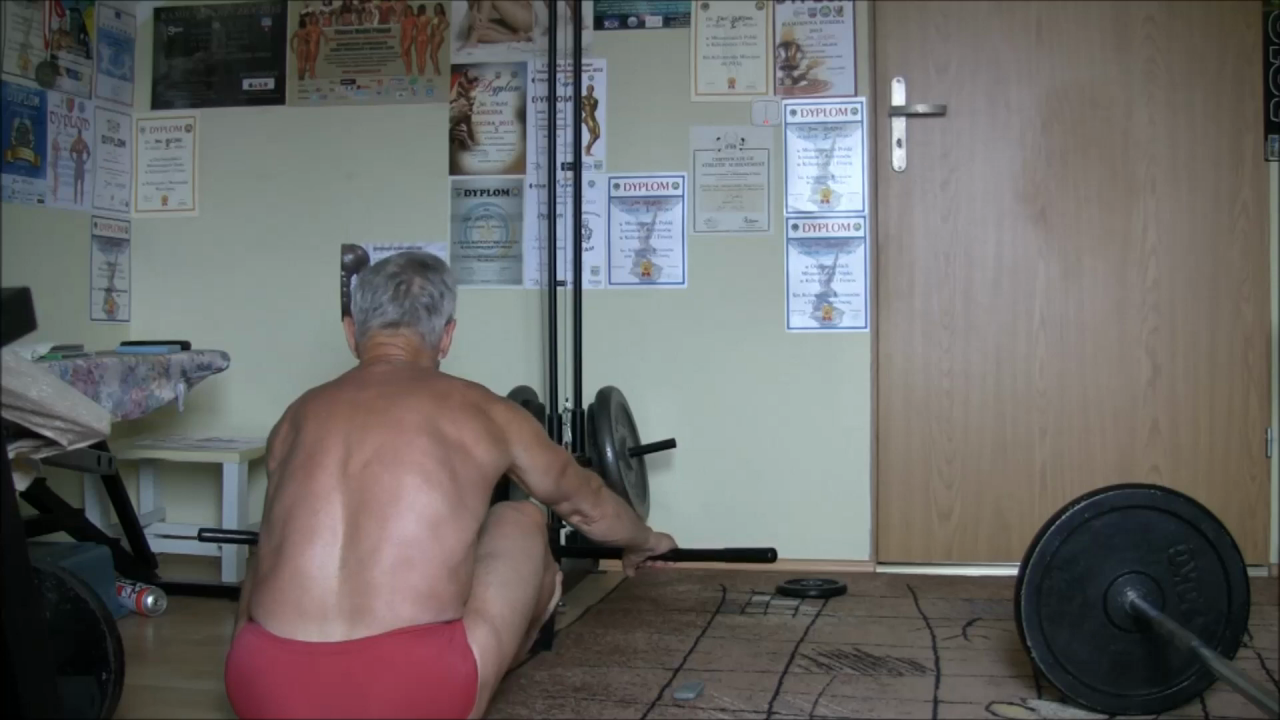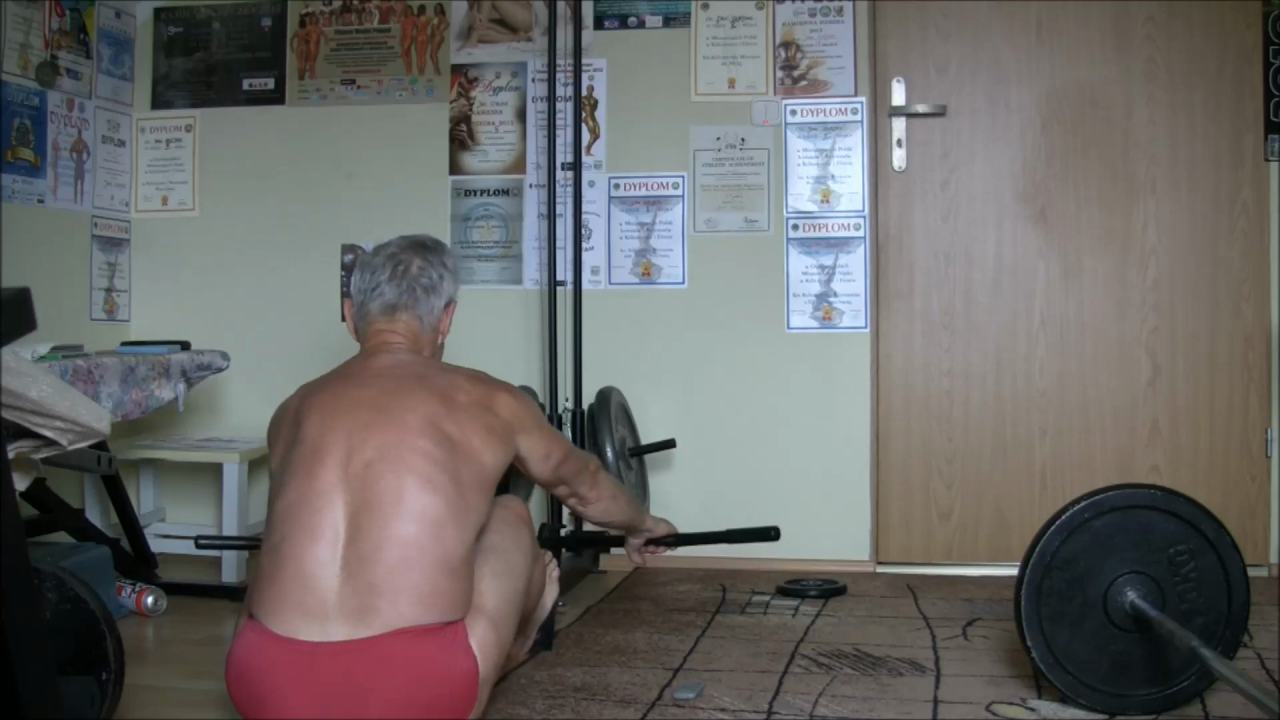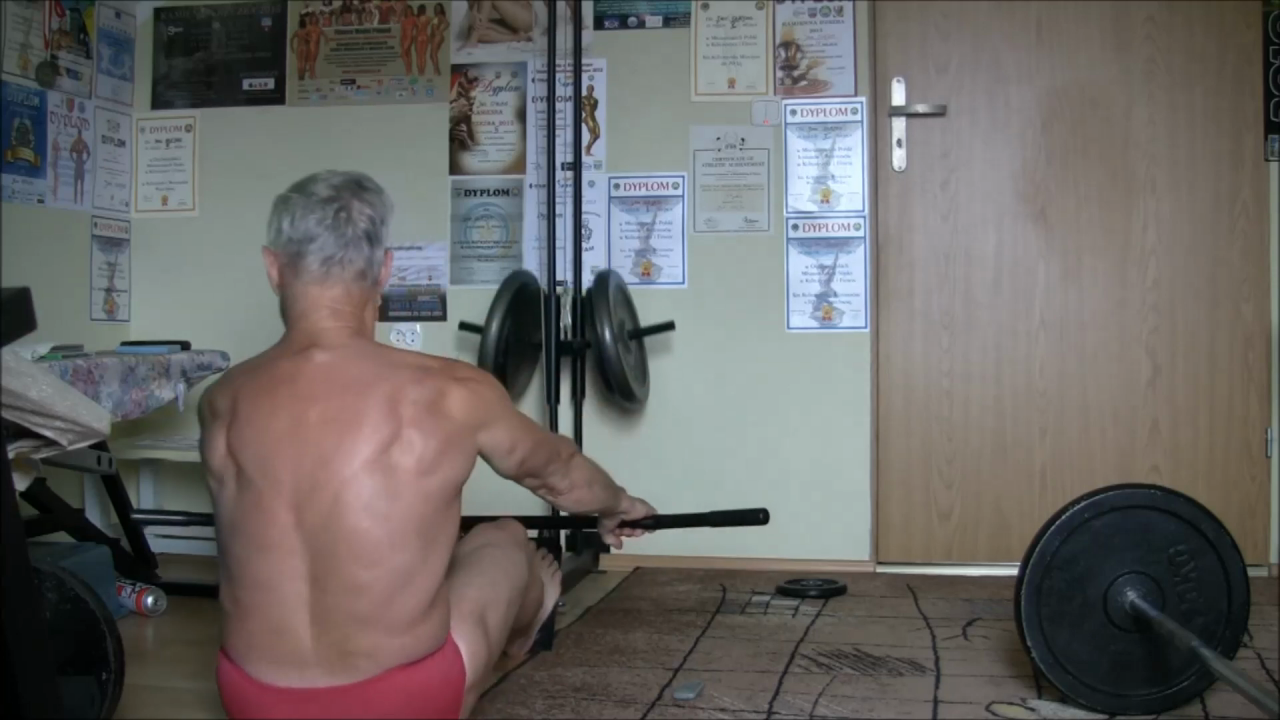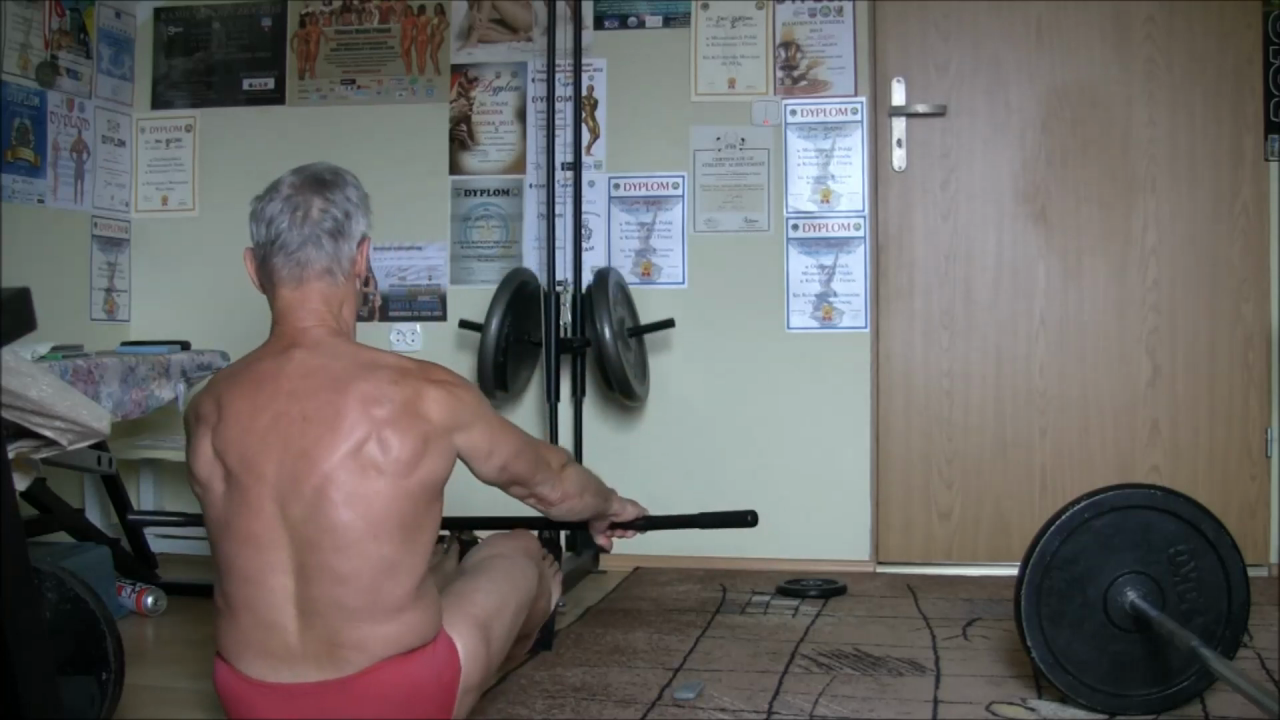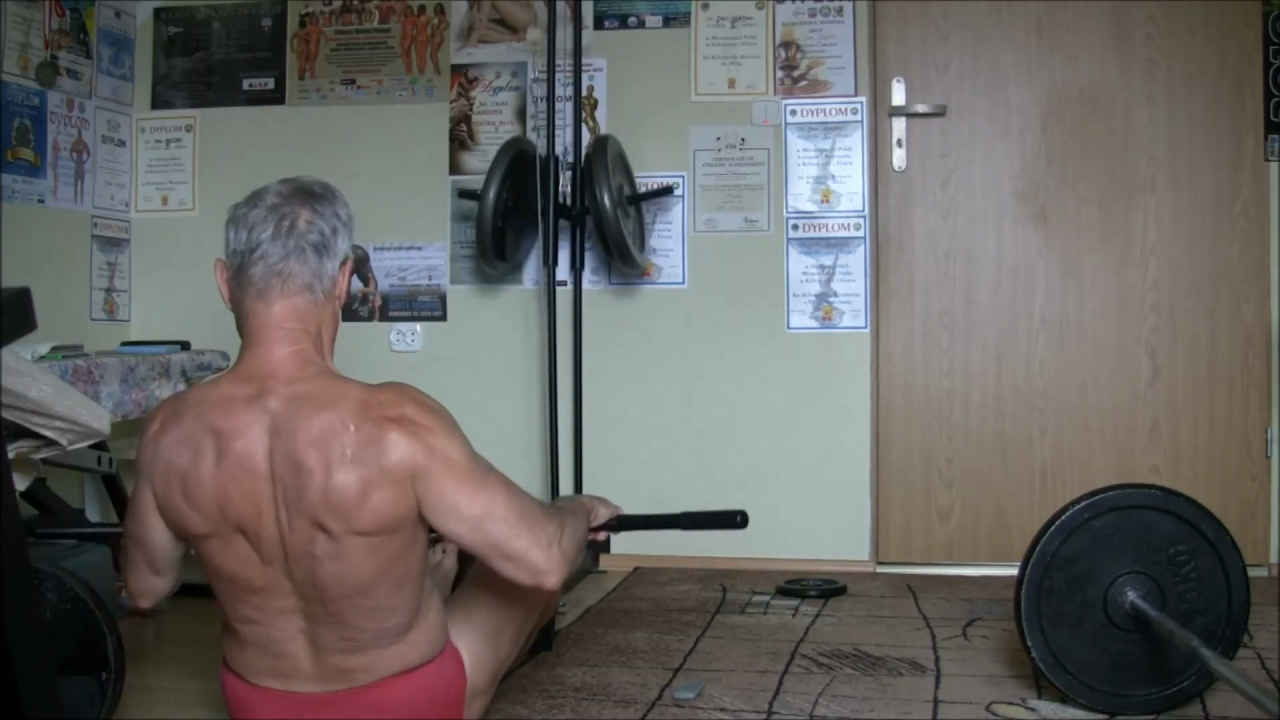
dt=1s
person 1, frame 1
left shoulder: (297, 416)
right shoulder: (485, 411)
right elbow: (587, 504)
right wrist: (645, 542)
right knee: (521, 521)
right ankle: (511, 647)
person 1, frame 2
left shoulder: (294, 409)
right shoulder: (489, 402)
right elbow: (584, 485)
right wrist: (641, 525)
right knee: (510, 517)
right ankle: (515, 641)
person 1, frame 3
left shoulder: (223, 402)
right shoulder: (450, 393)
right elbow: (557, 470)
right wrist: (618, 505)
right knee: (505, 540)
right ankle: (517, 638)
person 1, frame 4
left shoulder: (209, 408)
right shoulder: (423, 394)
right elbow: (548, 480)
right wrist: (608, 506)
right knee: (518, 552)
right ankle: (507, 650)
person 1, frame 5
left shoulder: (171, 431)
right shoulder: (395, 425)
left elbow: (145, 585)
right elbow: (544, 561)
right wrist: (579, 511)
right knee: (528, 565)
